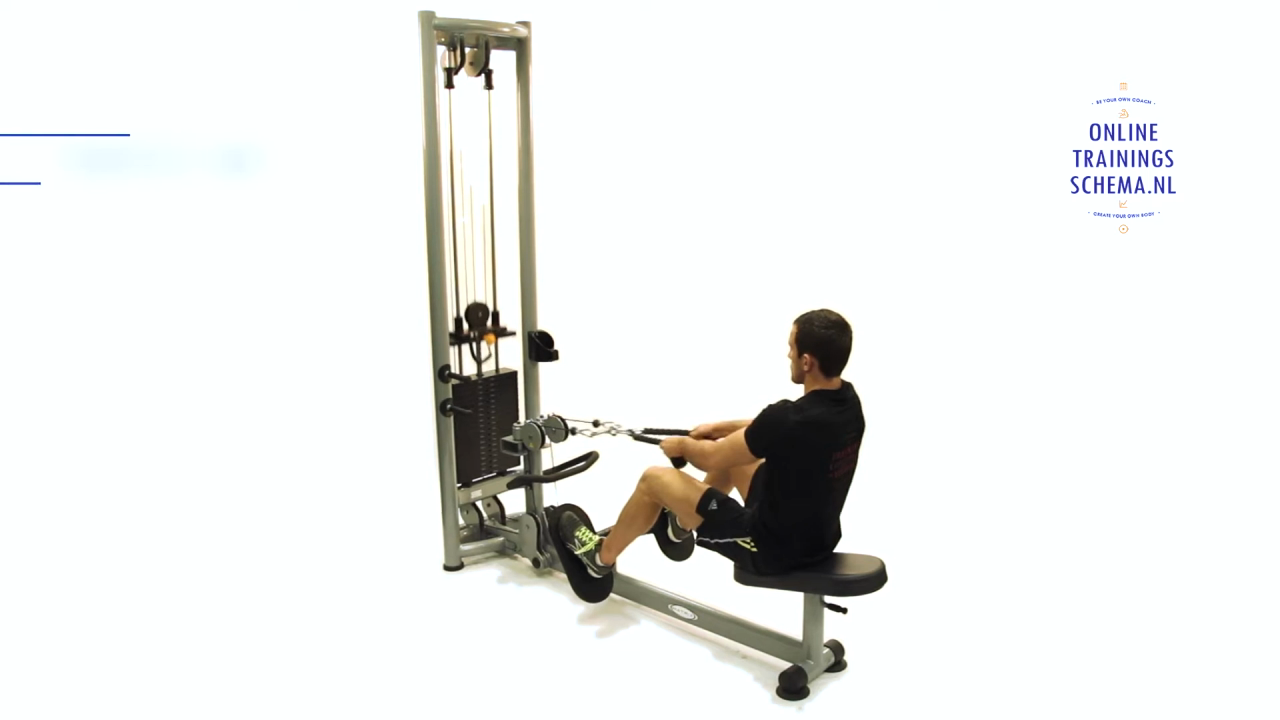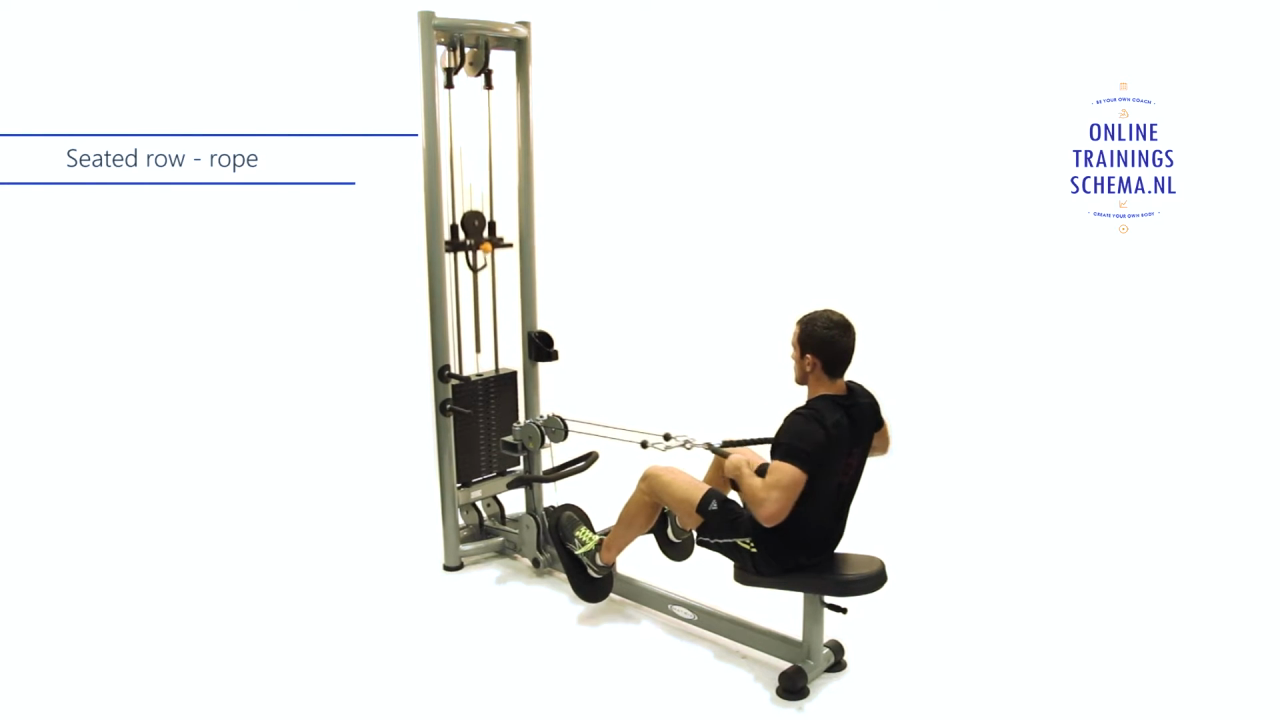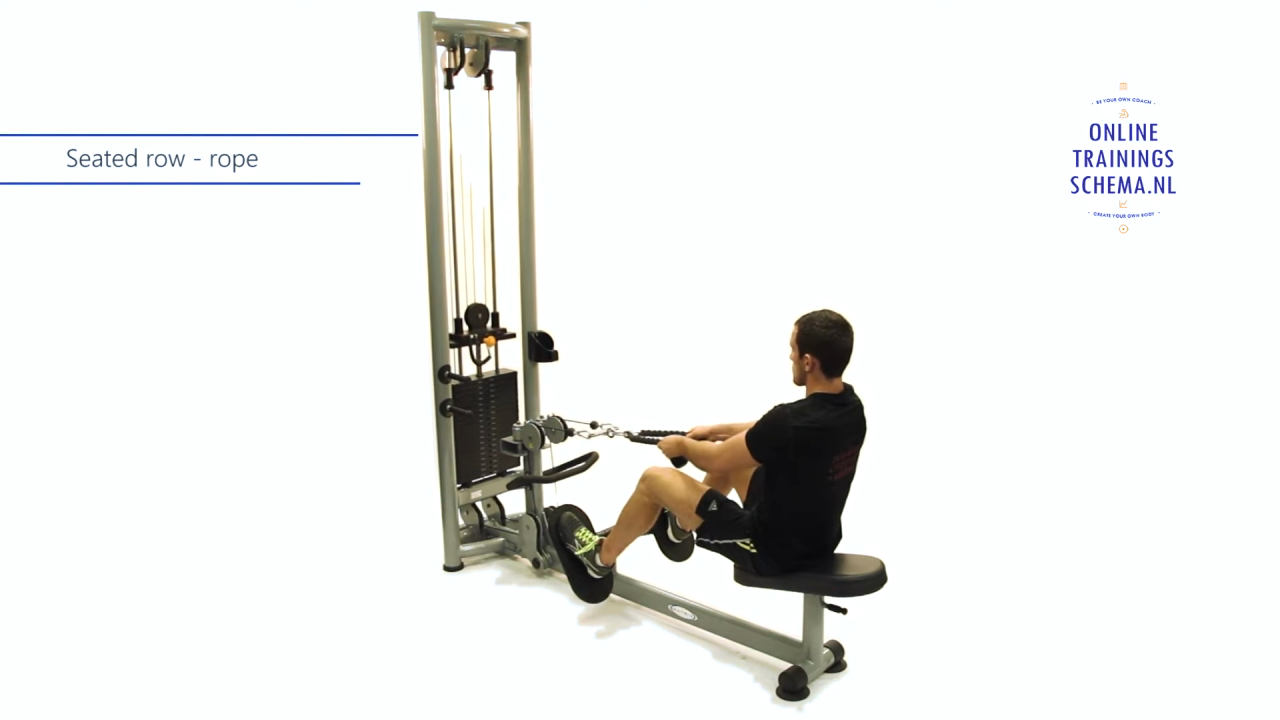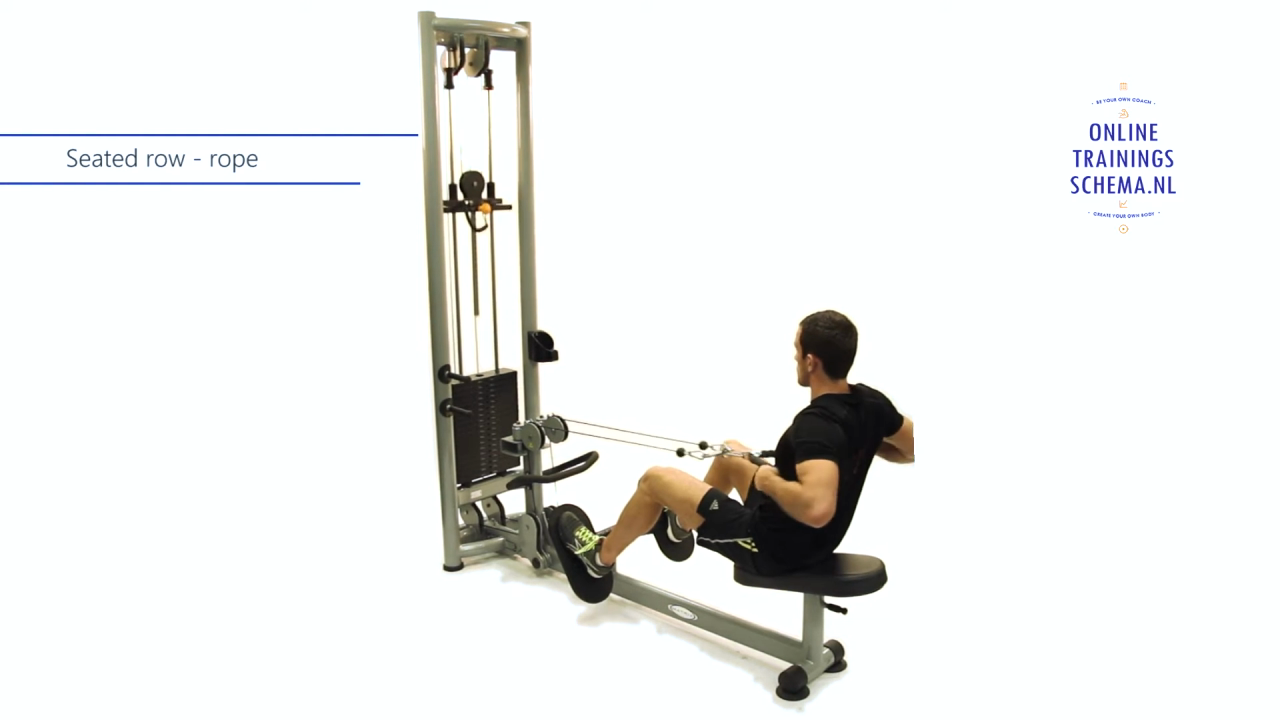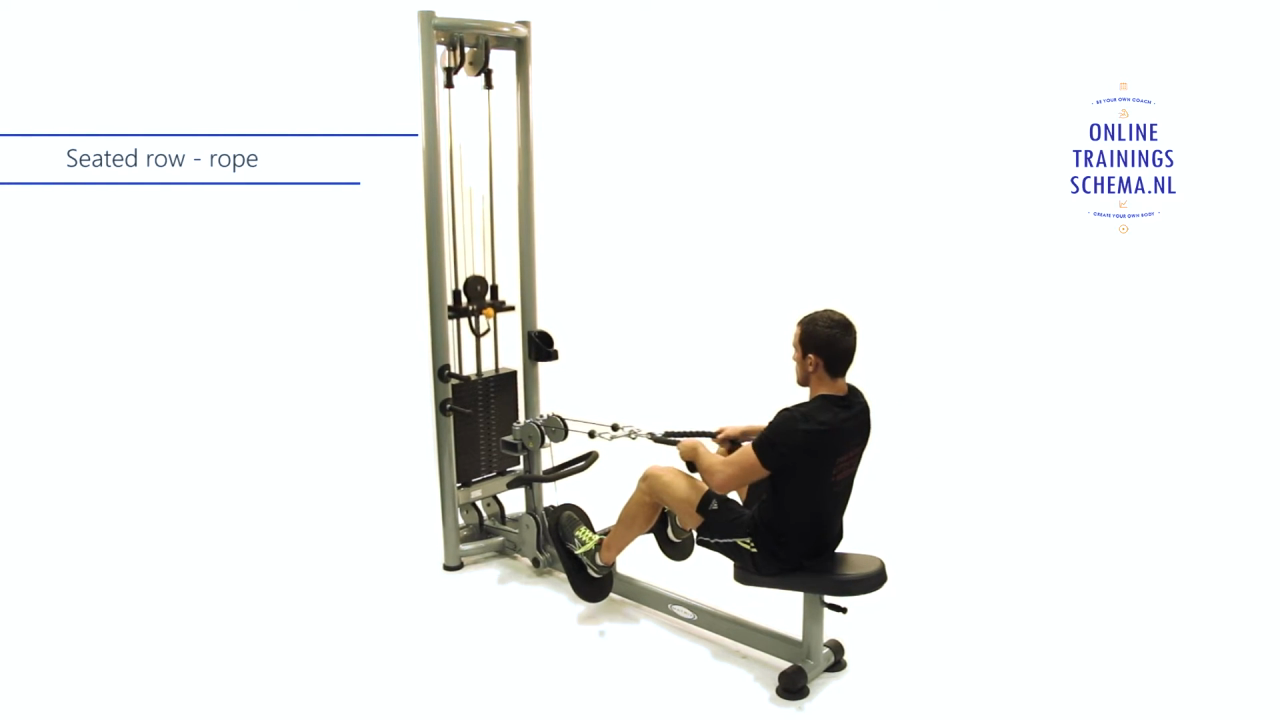
dt=1s
person 1, frame 1
left shoulder: (790, 419)
right shoulder: (847, 400)
left elbow: (710, 459)
left wrist: (682, 444)
right wrist: (720, 427)
left hip: (773, 546)
right hip: (816, 537)
left knee: (654, 479)
right knee: (731, 451)
left ankle: (601, 556)
right ankle: (682, 521)
person 1, frame 2
left shoulder: (806, 424)
right shoulder: (863, 402)
left elbow: (768, 510)
right elbow: (881, 445)
left wrist: (741, 470)
left hip: (774, 548)
right hip: (819, 538)
left knee: (654, 478)
right knee: (731, 454)
left ankle: (602, 556)
right ankle: (682, 522)
person 1, frame 3
left shoulder: (793, 421)
right shoulder: (849, 405)
left elbow: (716, 461)
left wrist: (682, 446)
right wrist: (715, 430)
left hip: (774, 548)
right hip: (818, 539)
left knee: (654, 479)
right knee: (733, 451)
left ankle: (602, 556)
right ankle: (682, 522)
person 1, frame 4
left shoulder: (816, 423)
right shoulder: (870, 402)
left elbow: (817, 508)
right elbow: (912, 449)
left wrist: (768, 480)
left hip: (773, 548)
right hip: (818, 540)
left knee: (654, 479)
right knee: (731, 450)
left ankle: (602, 556)
right ankle: (682, 521)
person 1, frame 5
left shoulder: (800, 422)
right shoulder: (855, 405)
left elbow: (722, 479)
left wrist: (696, 450)
right wrist: (748, 432)
left hip: (772, 546)
right hip: (819, 538)
left knee: (654, 478)
right knee: (734, 453)
left ankle: (601, 555)
right ankle: (680, 521)
